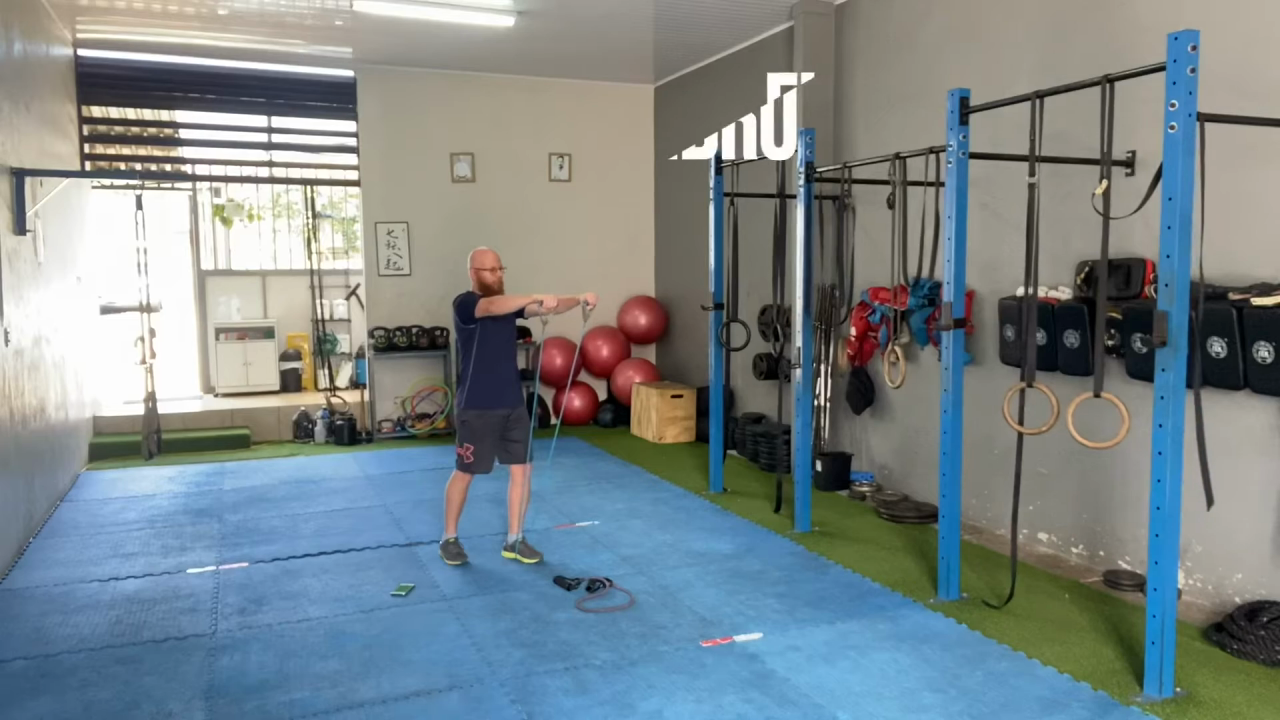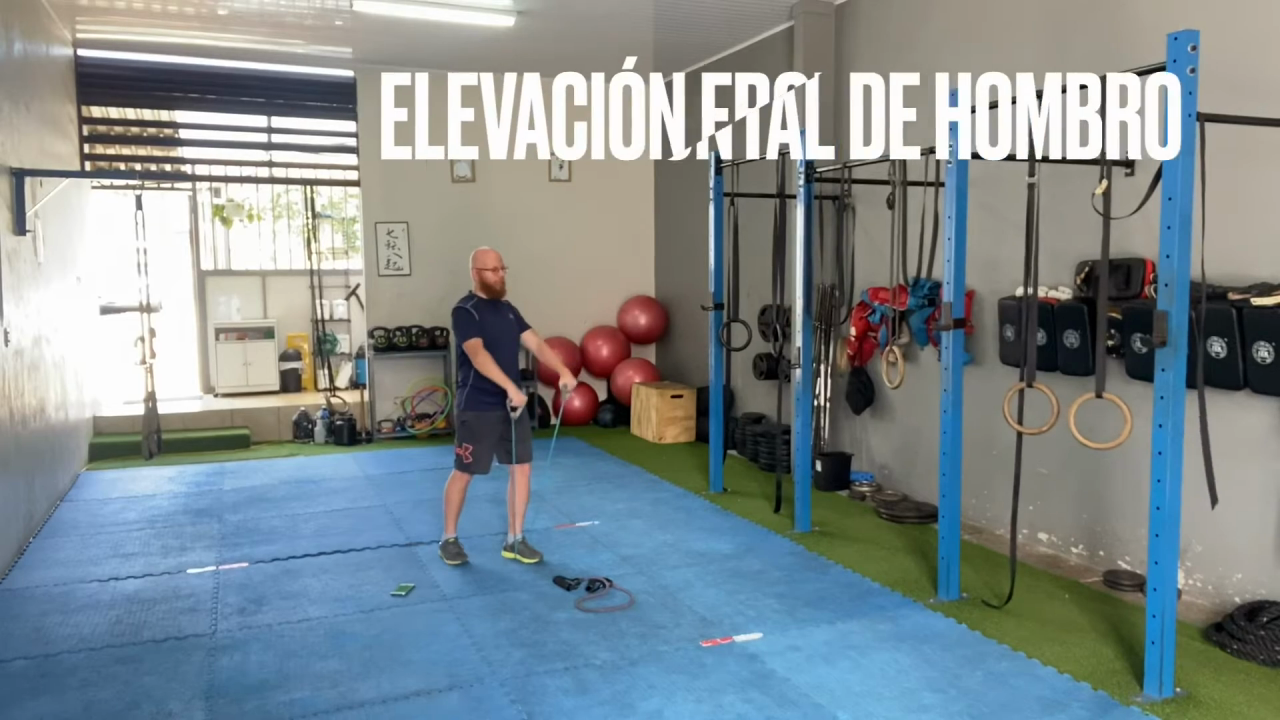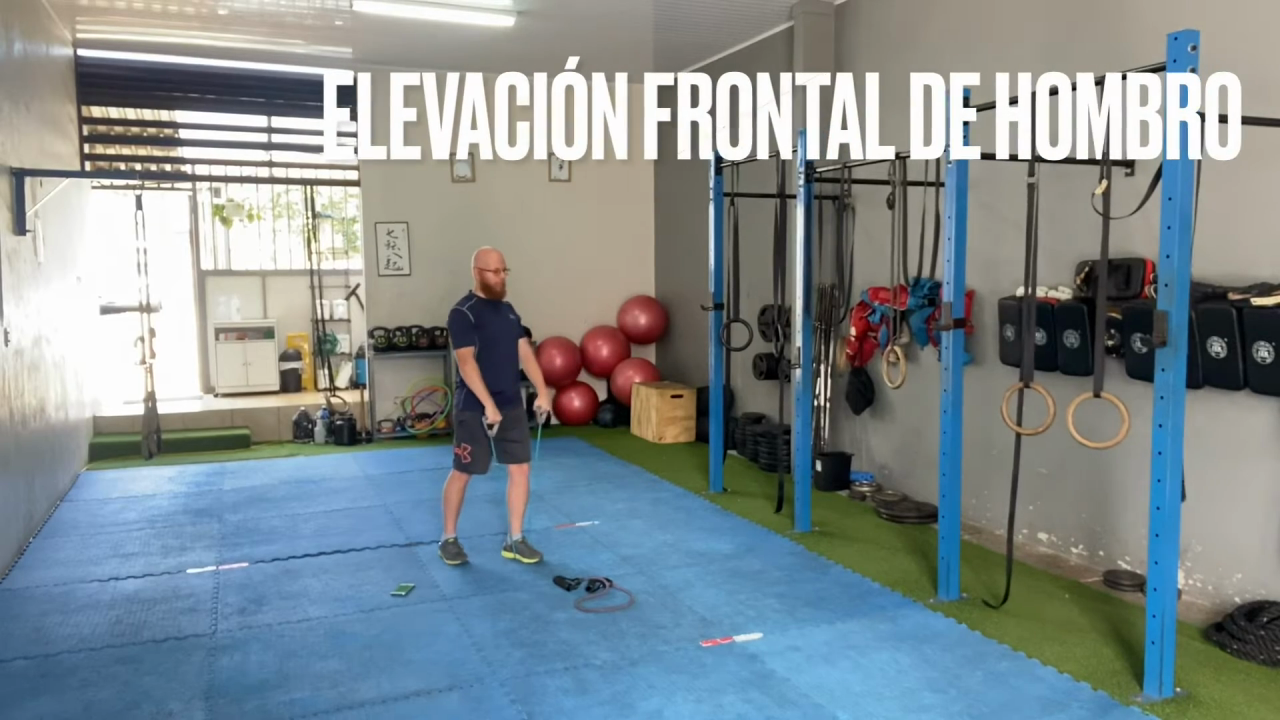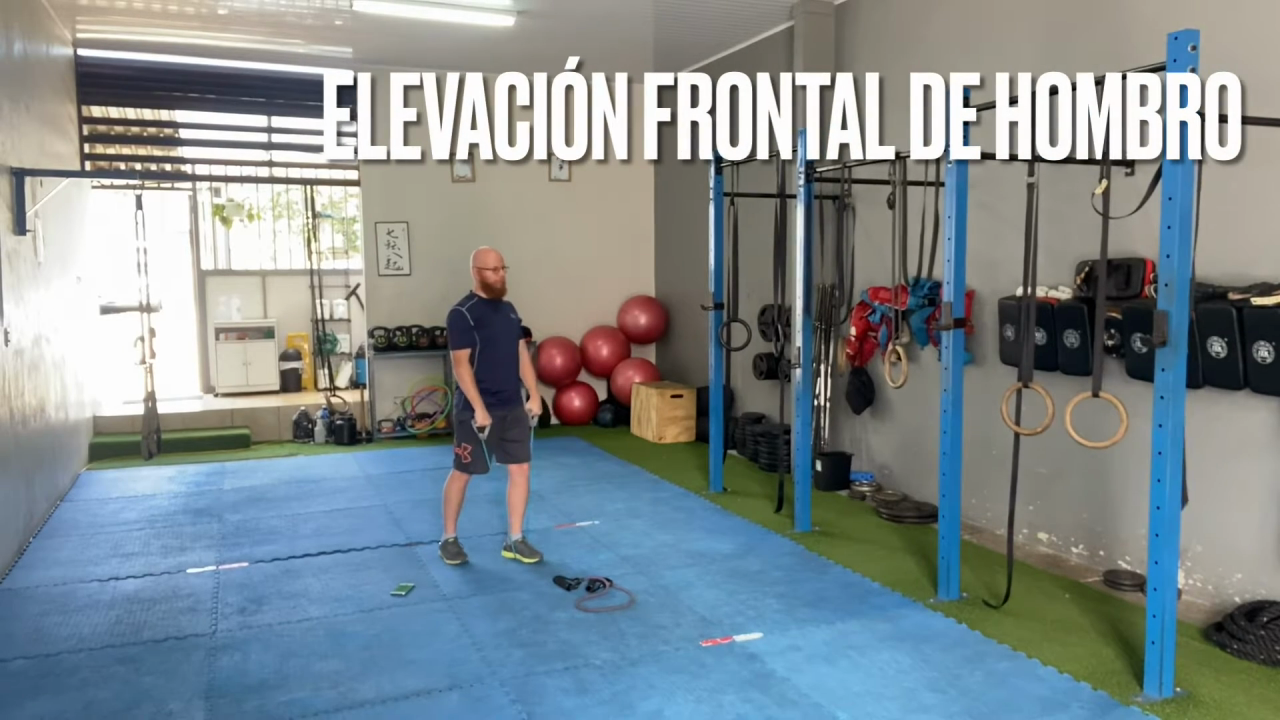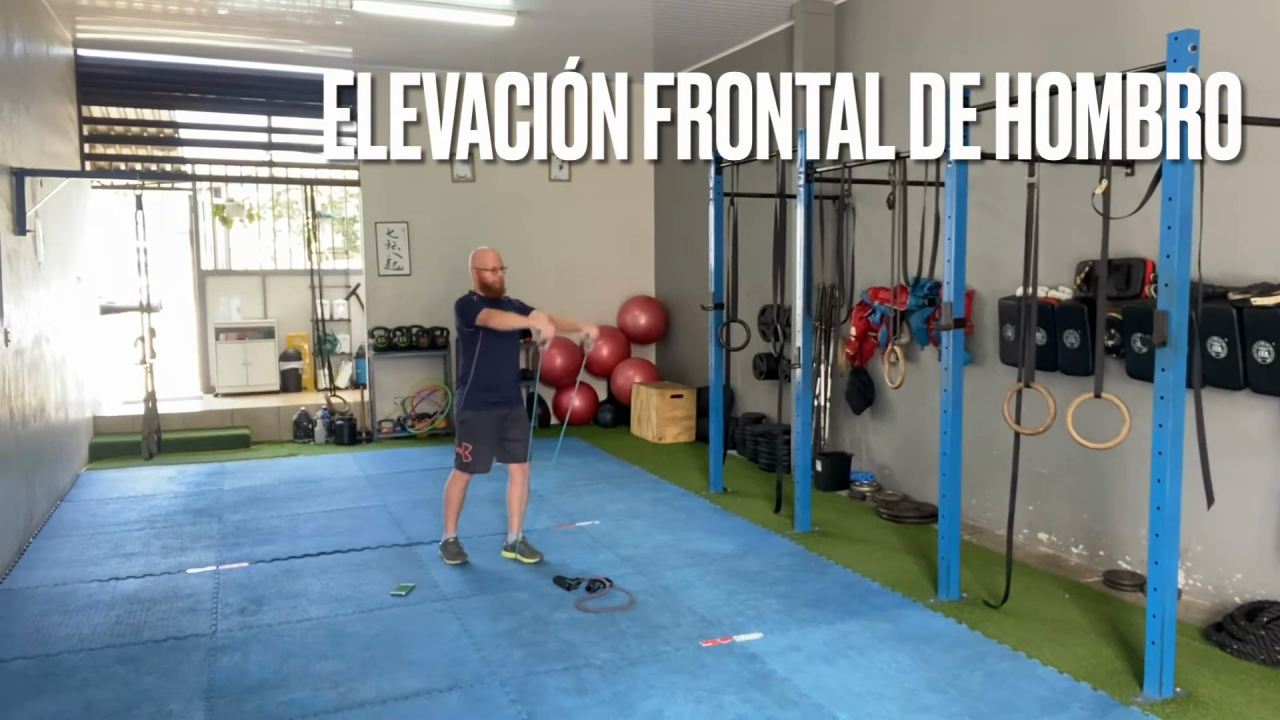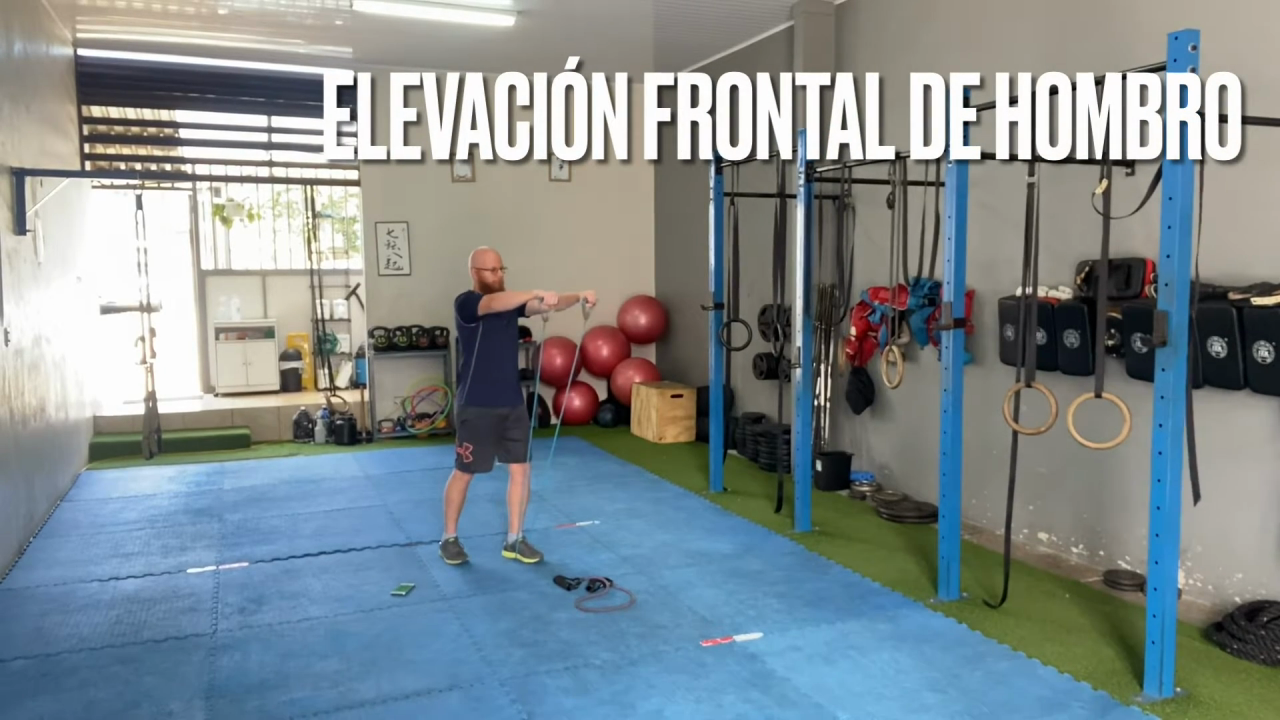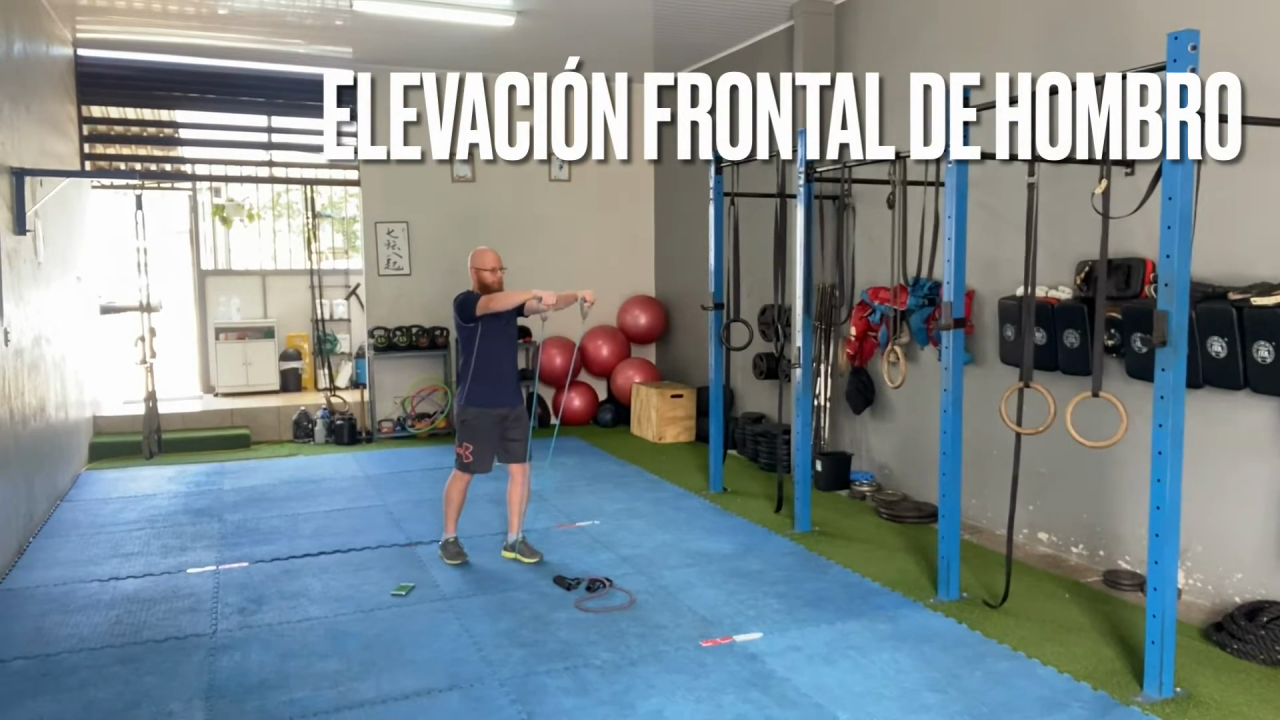
dt=0.5s
person 1, frame 1
left shoulder: (507, 303)
right shoulder: (464, 304)
left elbow: (546, 309)
right elbow: (492, 306)
left wrist: (577, 300)
right wrist: (537, 298)
left hip: (513, 404)
right hip: (477, 408)
left knee: (521, 469)
right knee: (464, 473)
left ankle: (514, 540)
right ankle: (449, 538)
person 1, frame 2
left shoulder: (507, 308)
right shoulder: (465, 311)
left elbow: (534, 342)
right elbow: (477, 354)
left wrist: (562, 370)
right wrist: (510, 387)
left hip: (514, 404)
right hip: (477, 408)
left knee: (521, 468)
right knee: (463, 473)
left ankle: (515, 539)
right ankle: (449, 539)
person 1, frame 3
left shoulder: (508, 310)
right shoulder: (463, 313)
left elbow: (525, 353)
right elbow: (466, 363)
left wrist: (542, 392)
right wrist: (488, 405)
left hip: (513, 406)
right hip: (475, 409)
left knee: (520, 469)
right knee: (462, 473)
left ankle: (515, 539)
right ankle: (448, 538)
person 1, frame 4
left shoulder: (509, 309)
right shoulder: (462, 313)
left elbow: (522, 354)
right elbow: (462, 365)
left wrist: (534, 395)
right wrist: (479, 408)
left hip: (512, 406)
right hip: (475, 410)
left knee: (520, 469)
right knee: (463, 473)
left ankle: (515, 539)
right ankle: (449, 538)
person 1, frame 5
left shoulder: (510, 305)
right shoulder: (467, 306)
left elbow: (547, 319)
right elbow: (493, 319)
left wrist: (581, 327)
right wrist: (534, 323)
left hip: (512, 405)
right hip: (476, 408)
left knee: (520, 469)
right knee: (464, 473)
left ankle: (514, 539)
right ankle: (449, 538)
person 1, frame 6
left shoulder: (510, 303)
right shoulder: (466, 304)
left elbow: (547, 306)
right elbow: (494, 304)
left wrist: (577, 298)
right wrist: (536, 293)
left hip: (513, 403)
right hip: (477, 406)
left knee: (521, 469)
right knee: (464, 473)
left ankle: (514, 539)
right ankle: (449, 538)
person 1, frame 7
left shoulder: (509, 302)
right shoulder: (465, 303)
left elbow: (545, 305)
right elbow: (492, 304)
left wrist: (575, 297)
right wrist: (535, 294)
left hip: (512, 403)
right hip: (476, 407)
left knee: (520, 469)
right knee: (464, 473)
left ankle: (514, 539)
right ankle: (449, 538)
